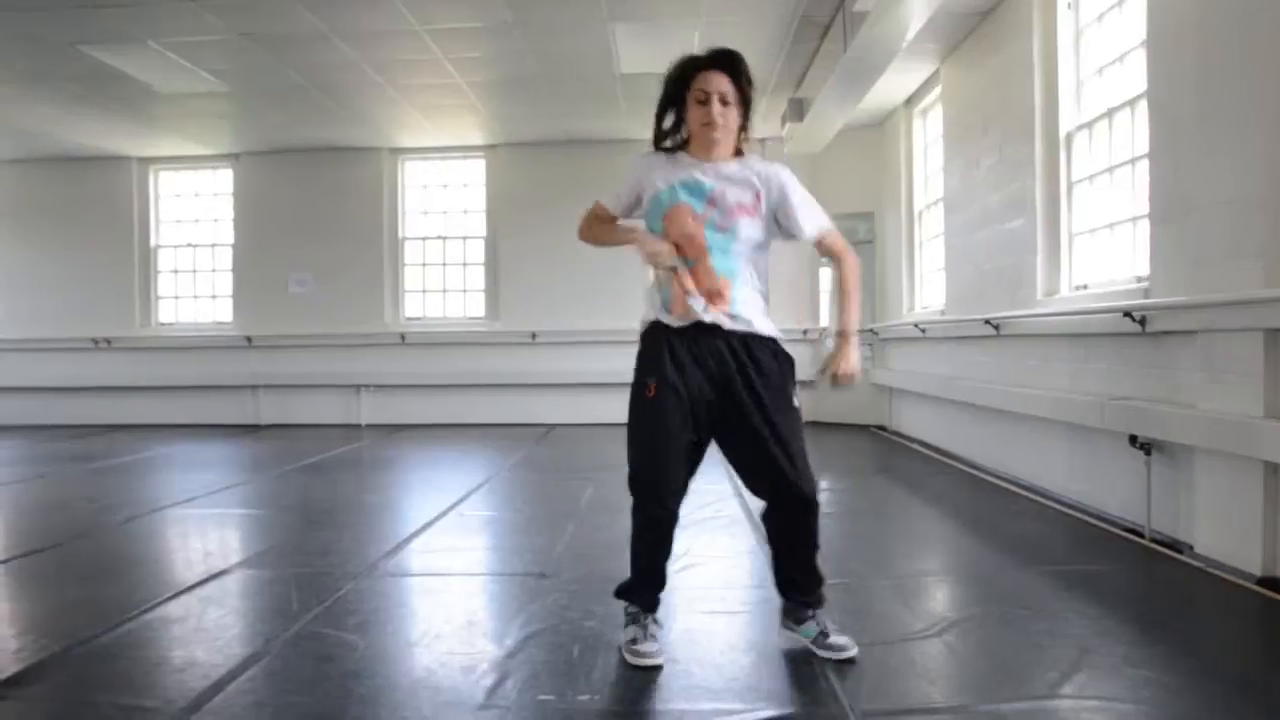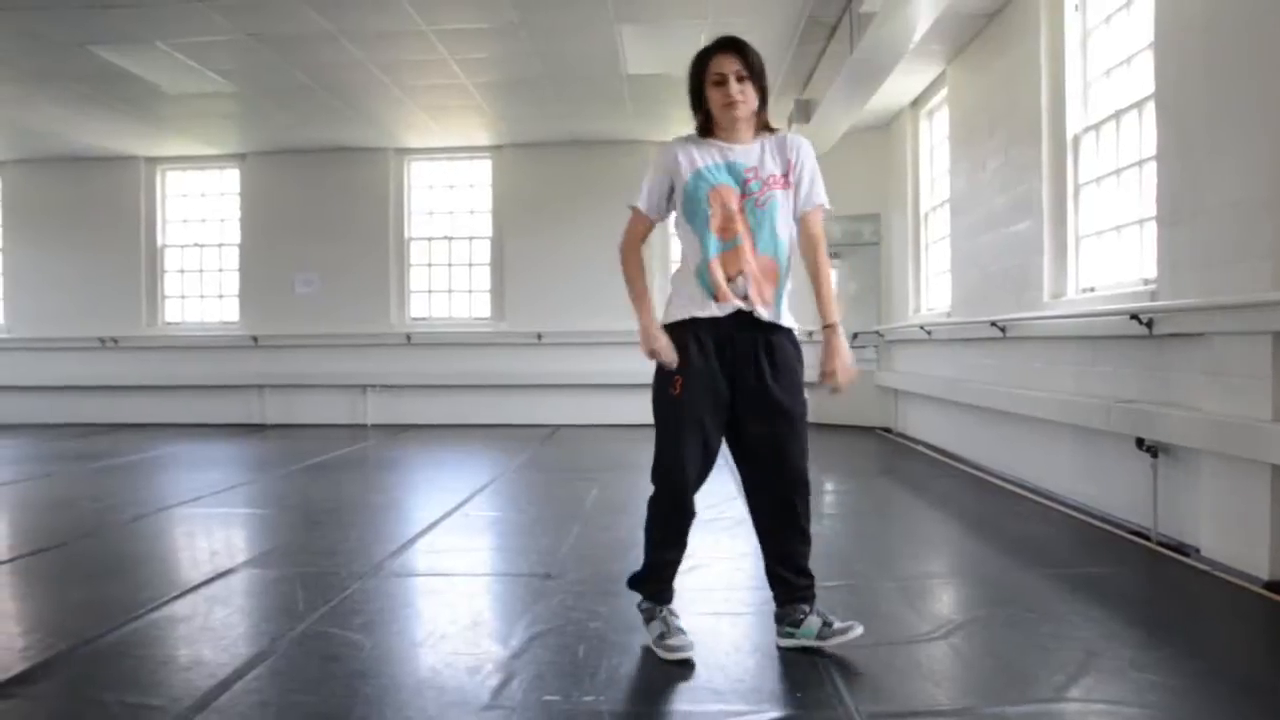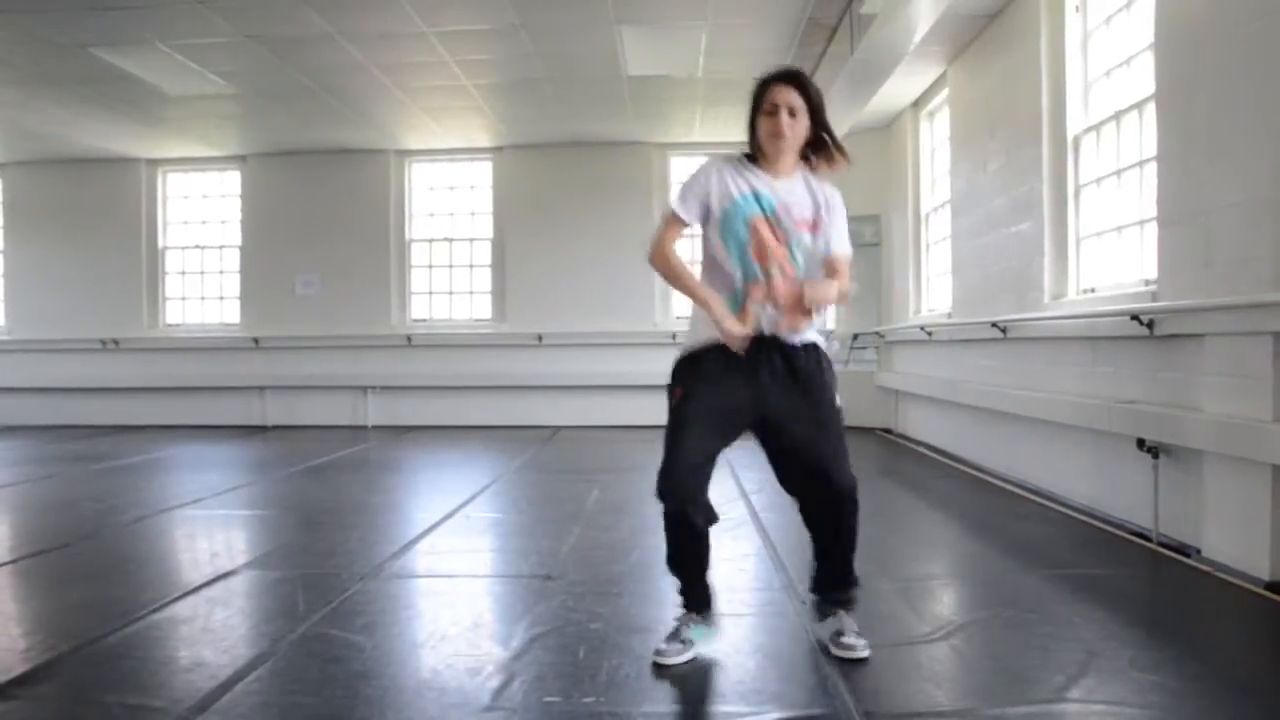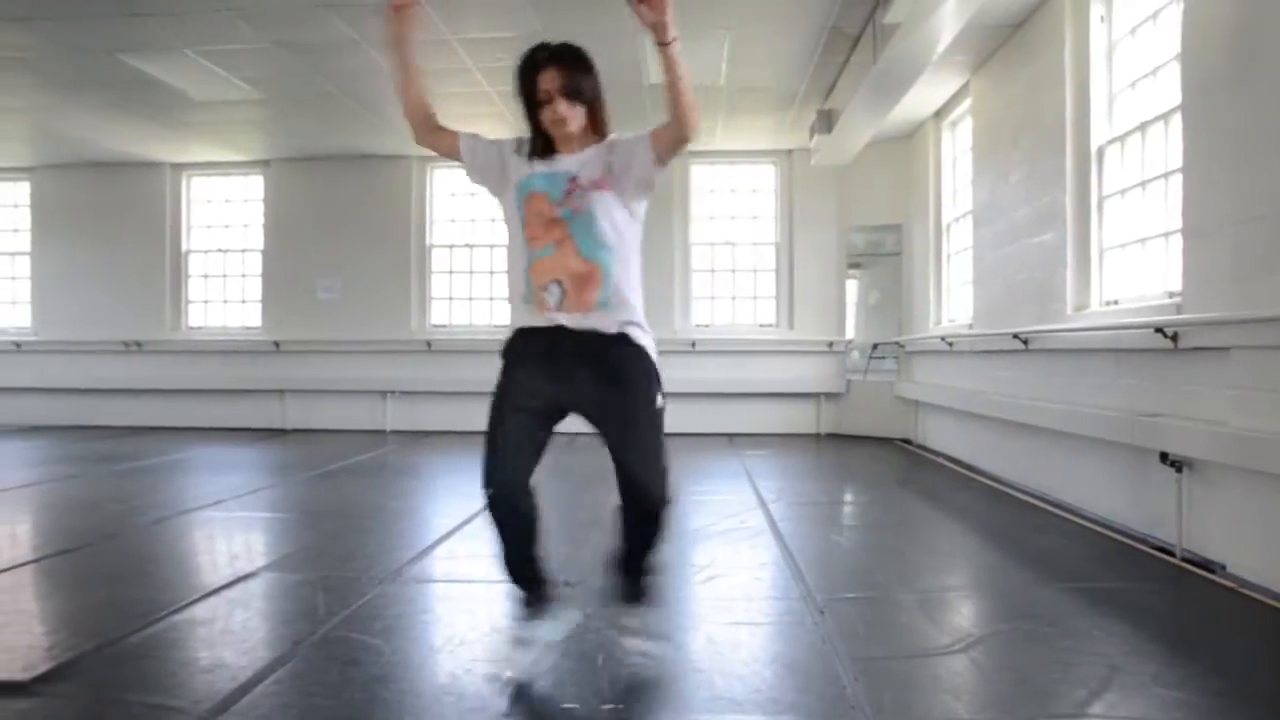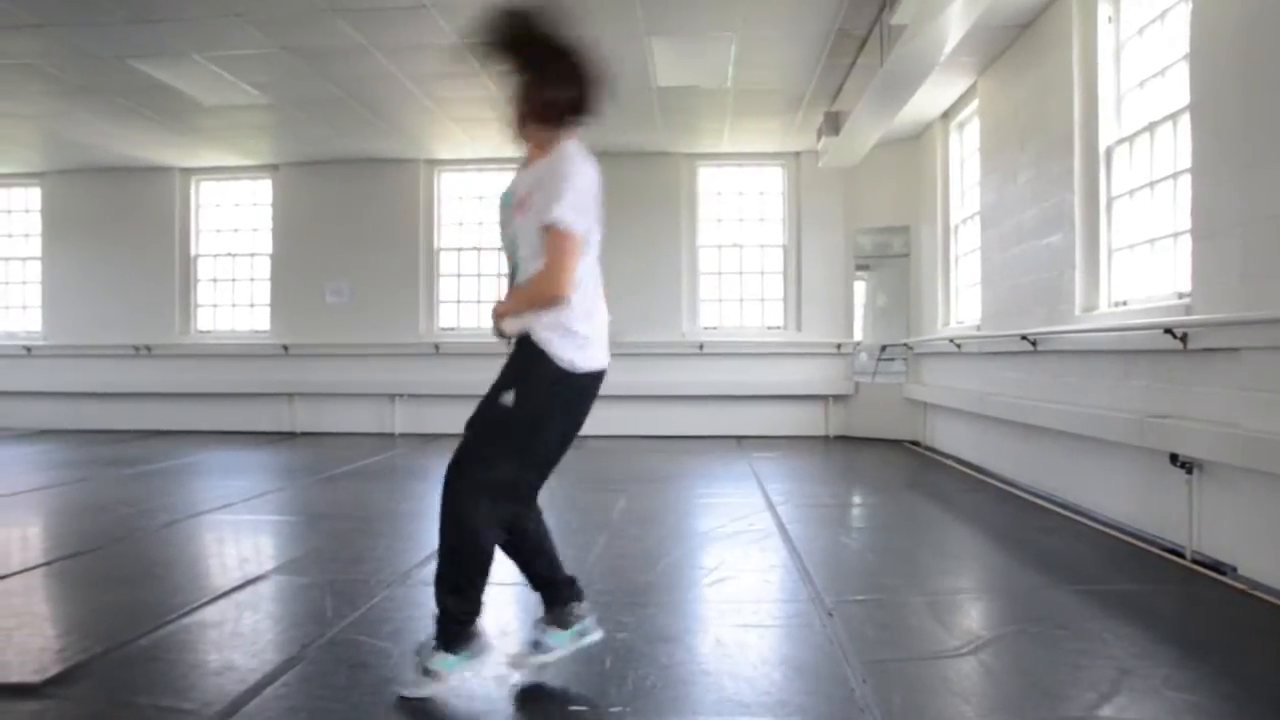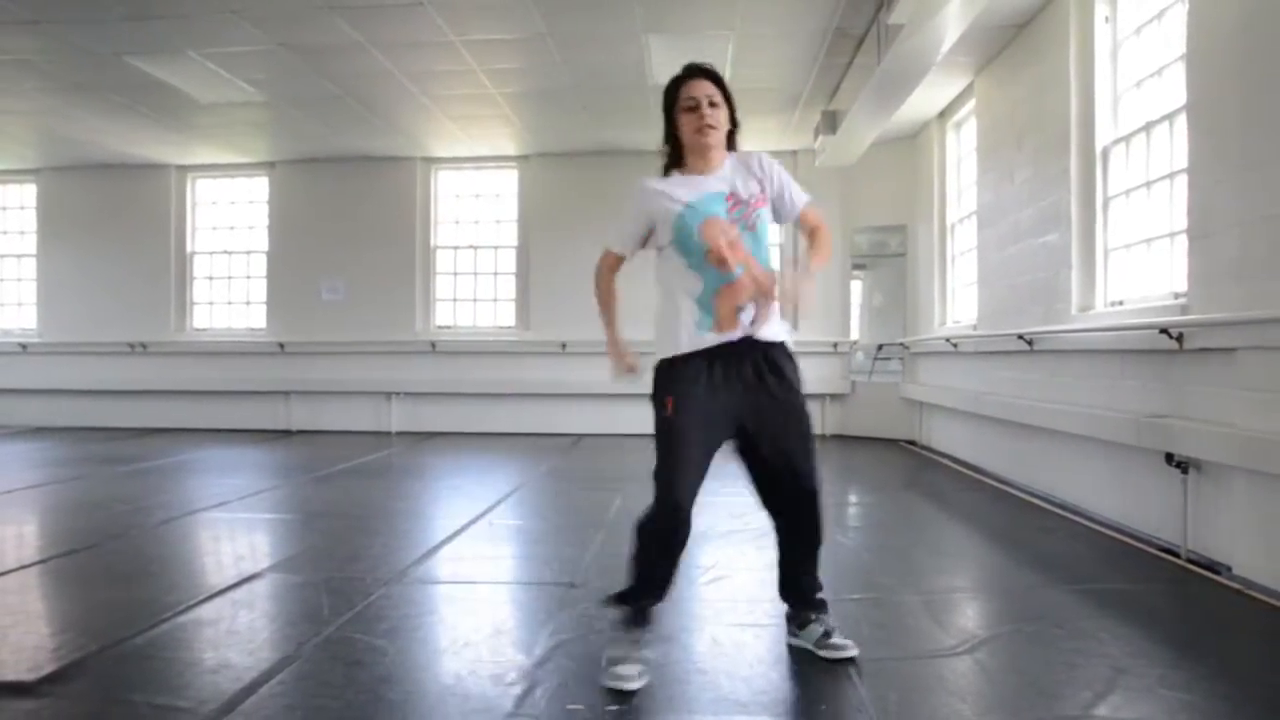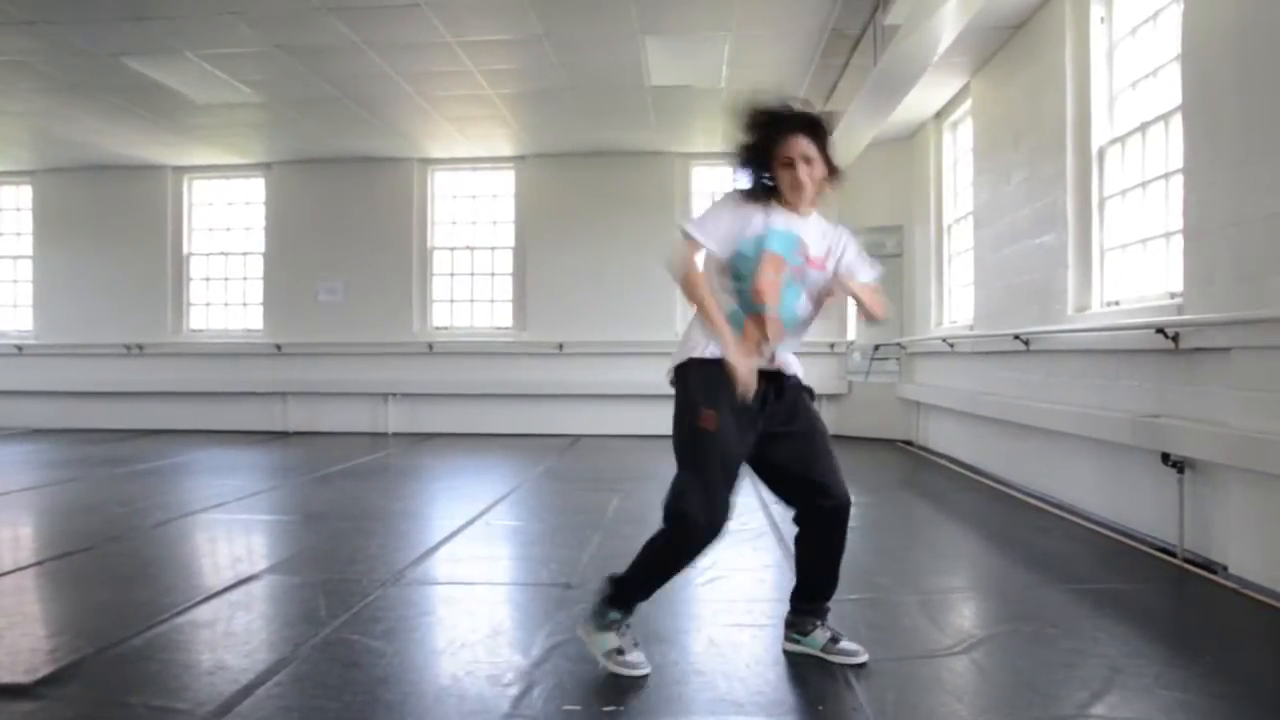
dt=0.7s
person 1, frame 1
left shoulder: (771, 179)
right shoulder: (655, 169)
left elbow: (840, 252)
right elbow: (590, 226)
left wrist: (848, 338)
right wrist: (639, 237)
left hip: (752, 348)
right hip: (672, 346)
left knee: (792, 484)
right knee: (656, 487)
left ankle: (804, 611)
right ankle: (641, 614)
person 1, frame 2
left shoulder: (792, 151)
right shoulder: (678, 157)
left elbow: (814, 243)
right elbow: (632, 242)
left wrist: (834, 329)
right wrist: (648, 323)
left hip: (769, 336)
right hip: (695, 336)
left knee: (784, 477)
right knee: (677, 477)
left ankle: (794, 610)
right ankle: (657, 605)
person 1, frame 3
left shoulder: (823, 197)
right shoulder: (717, 175)
left elbow: (839, 278)
right elbow: (661, 248)
left wrist: (824, 292)
right wrist: (712, 304)
left hip: (795, 357)
right hip: (717, 354)
left knee: (833, 487)
right knee: (680, 482)
left ankle: (835, 608)
right ankle: (697, 610)
person 1, frame 4
left shoulder: (625, 159)
right shoulder: (512, 163)
left elbow: (684, 127)
right elbow: (425, 130)
left hip: (615, 345)
right hip: (537, 346)
left knee: (645, 483)
right knee: (503, 476)
left ankle: (633, 591)
right ankle: (535, 598)
person 1, frame 5
left shoulder: (568, 170)
right shoulder: (541, 167)
left elbow: (556, 286)
left wrist: (508, 308)
left hip: (557, 355)
right hip: (554, 351)
left knee: (470, 486)
right knee: (505, 489)
left ankle: (455, 640)
right ankle: (563, 613)
person 1, frame 6
left shoulder: (761, 171)
right shoulder: (657, 194)
left elbow: (818, 231)
right elbow: (608, 266)
left wrist: (797, 279)
right wrist: (614, 338)
left hip: (766, 356)
right hip: (691, 363)
left knee: (798, 491)
right knee: (674, 498)
left ankle: (805, 614)
right ankle: (633, 624)
person 1, frame 7
left shoulder: (832, 238)
right shoulder: (737, 210)
left elbow: (875, 308)
right elbow: (685, 264)
left wrist: (856, 290)
right wrist: (732, 345)
left hip: (779, 383)
right hip: (712, 373)
left knee: (829, 500)
right knee: (702, 511)
left ankle: (806, 621)
right ankle: (613, 614)
